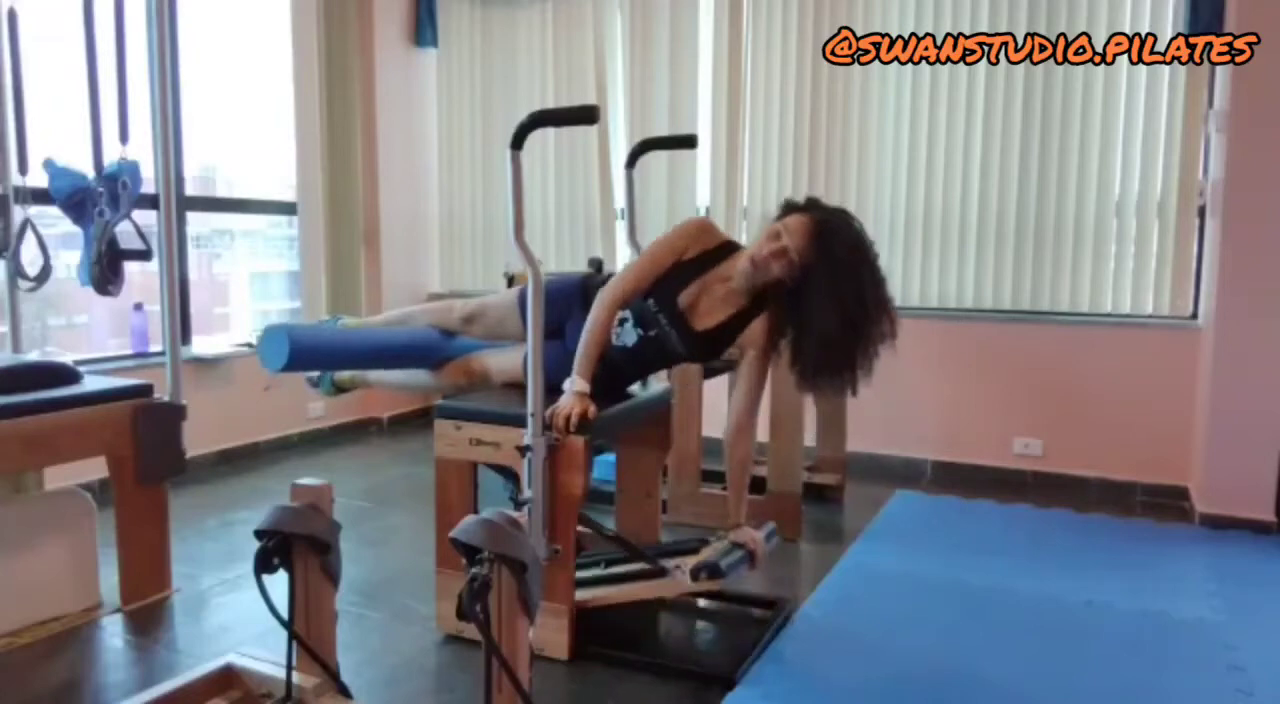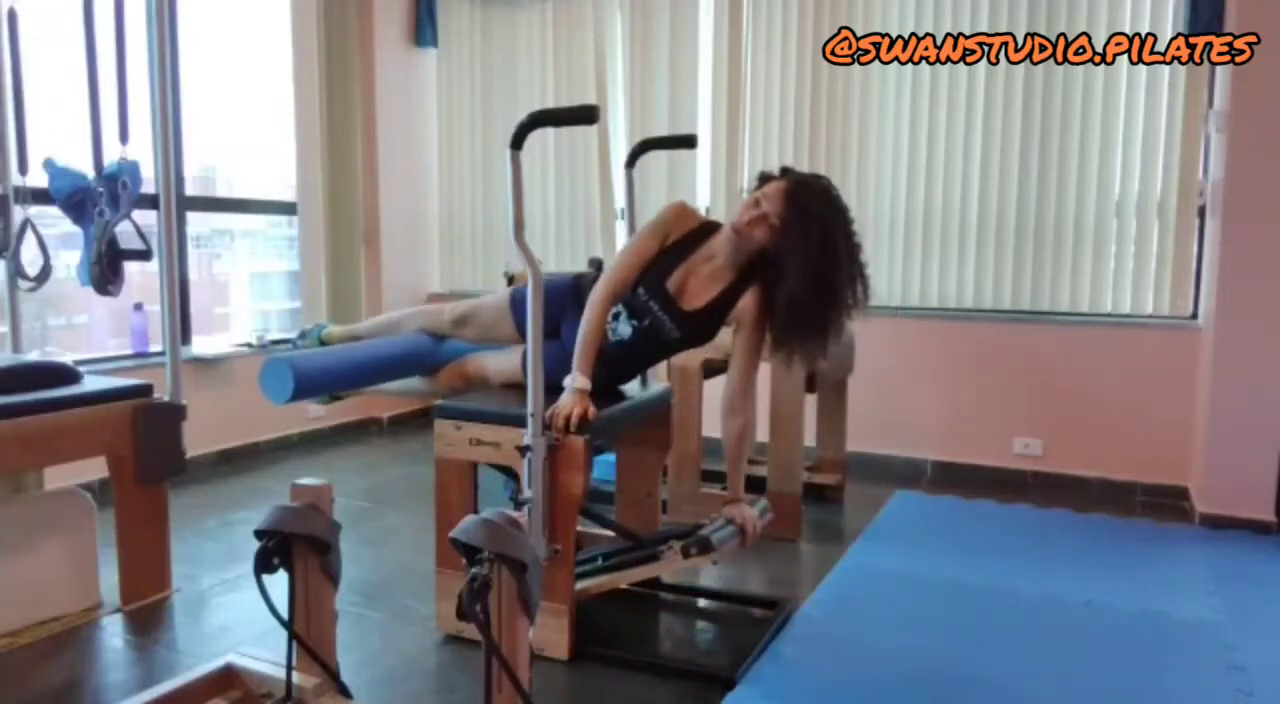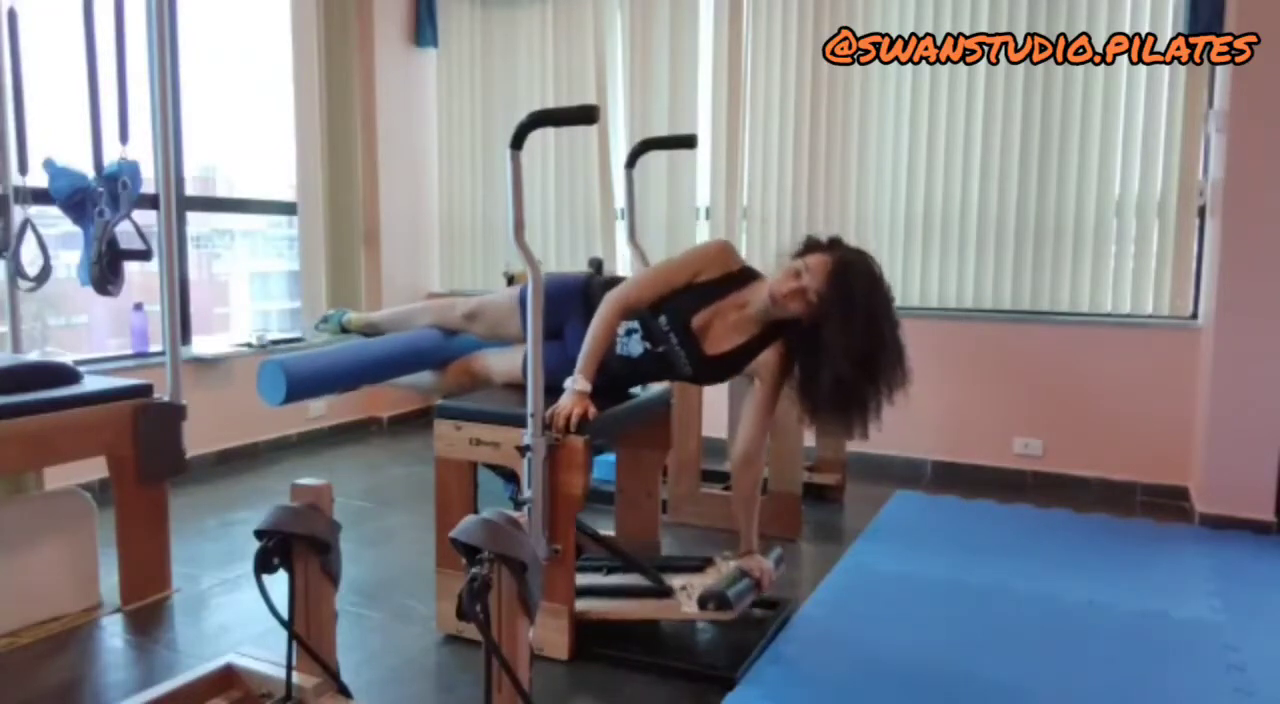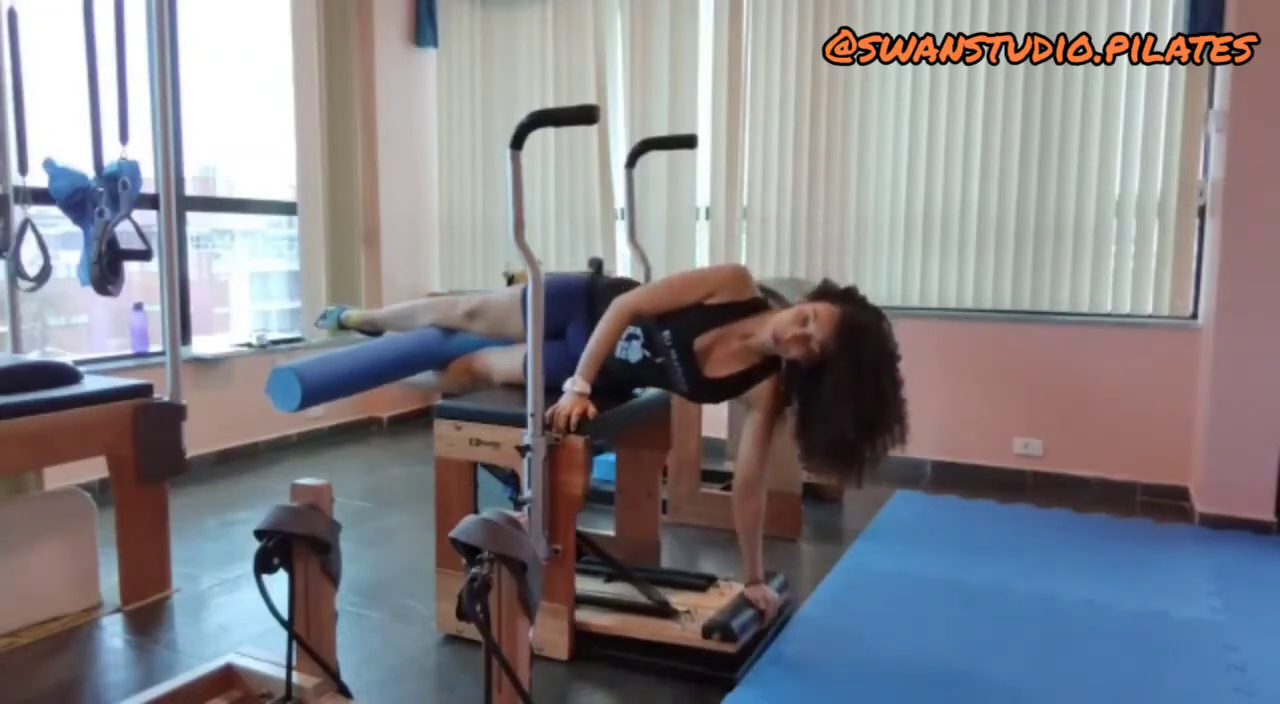
dt=0.7s
person 1, frame 1
left shoulder: (758, 328)
right shoulder: (701, 237)
left elbow: (740, 426)
right elbow: (611, 296)
left wrist: (738, 521)
right wrist: (577, 385)
left hip: (607, 369)
right hip: (580, 304)
left knee: (467, 371)
right knee: (462, 315)
left ankle: (348, 378)
right ankle: (349, 329)
person 1, frame 2
left shoulder: (749, 301)
right shoulder: (681, 221)
left elbow: (738, 404)
right elbow: (604, 293)
left wrist: (734, 495)
right wrist: (578, 384)
left hip: (603, 363)
right hip: (572, 304)
left knee: (462, 374)
right knee: (452, 320)
right ankle: (336, 337)
person 1, frame 3
left shoulder: (768, 356)
right shoulder: (720, 260)
left elbow: (747, 457)
right elbow: (618, 300)
left wrist: (748, 549)
right wrist: (574, 385)
left hip: (607, 369)
right hip: (585, 306)
left knee: (469, 372)
right knee: (464, 314)
right ankle: (361, 321)
person 1, frame 4
left shoulder: (766, 388)
right shoulder: (732, 285)
left elbow: (749, 483)
right elbow: (624, 306)
left wrist: (754, 577)
right wrist: (576, 386)
left hip: (609, 370)
right hip: (589, 306)
left knee: (472, 370)
right knee: (468, 312)
right ankle: (362, 318)
